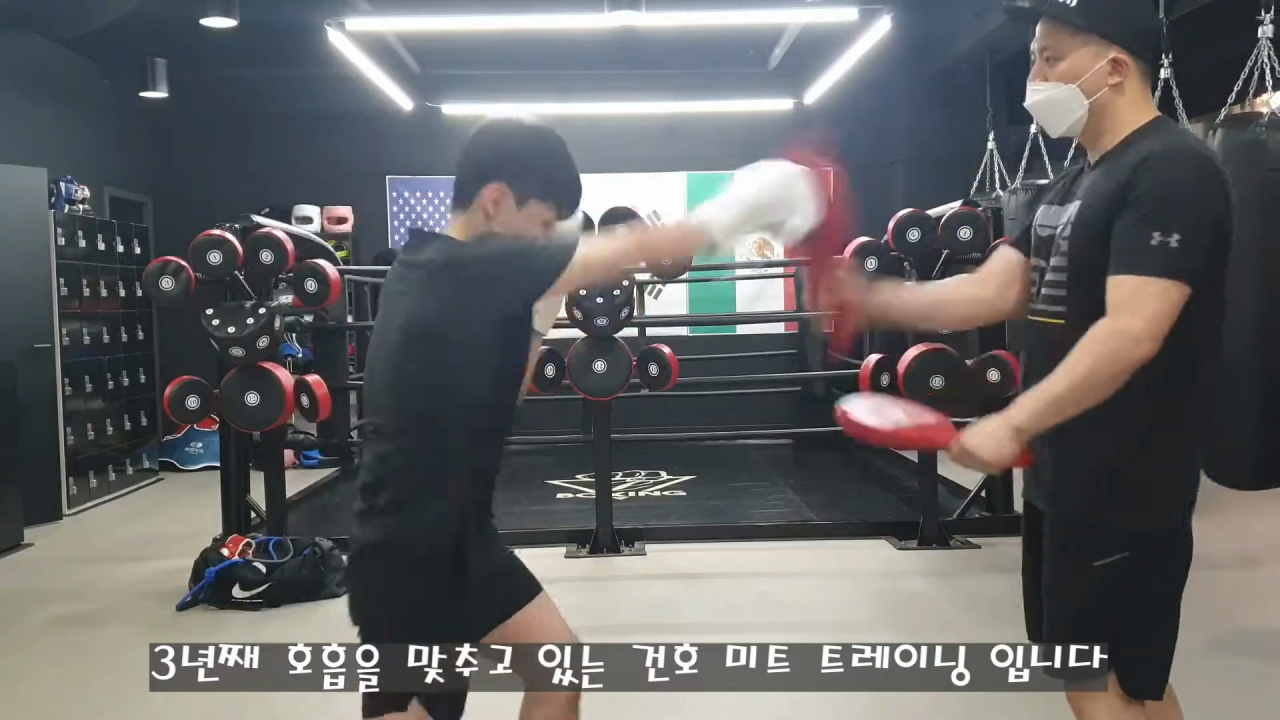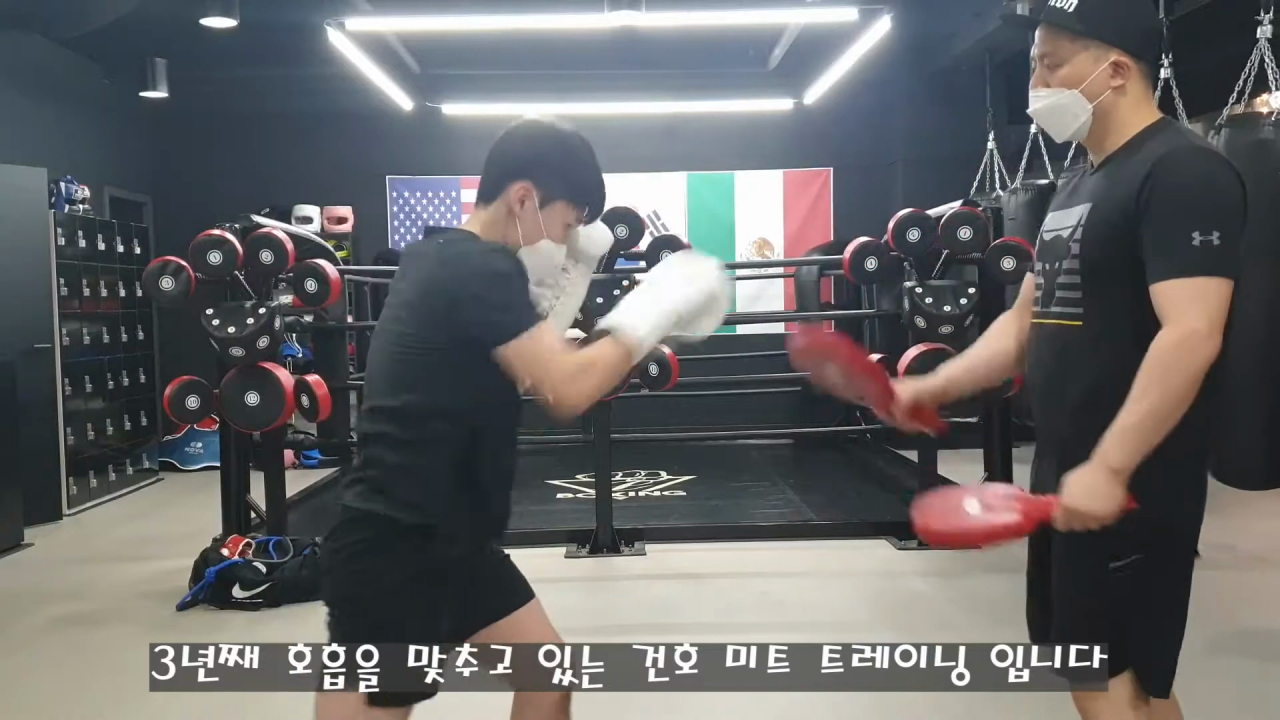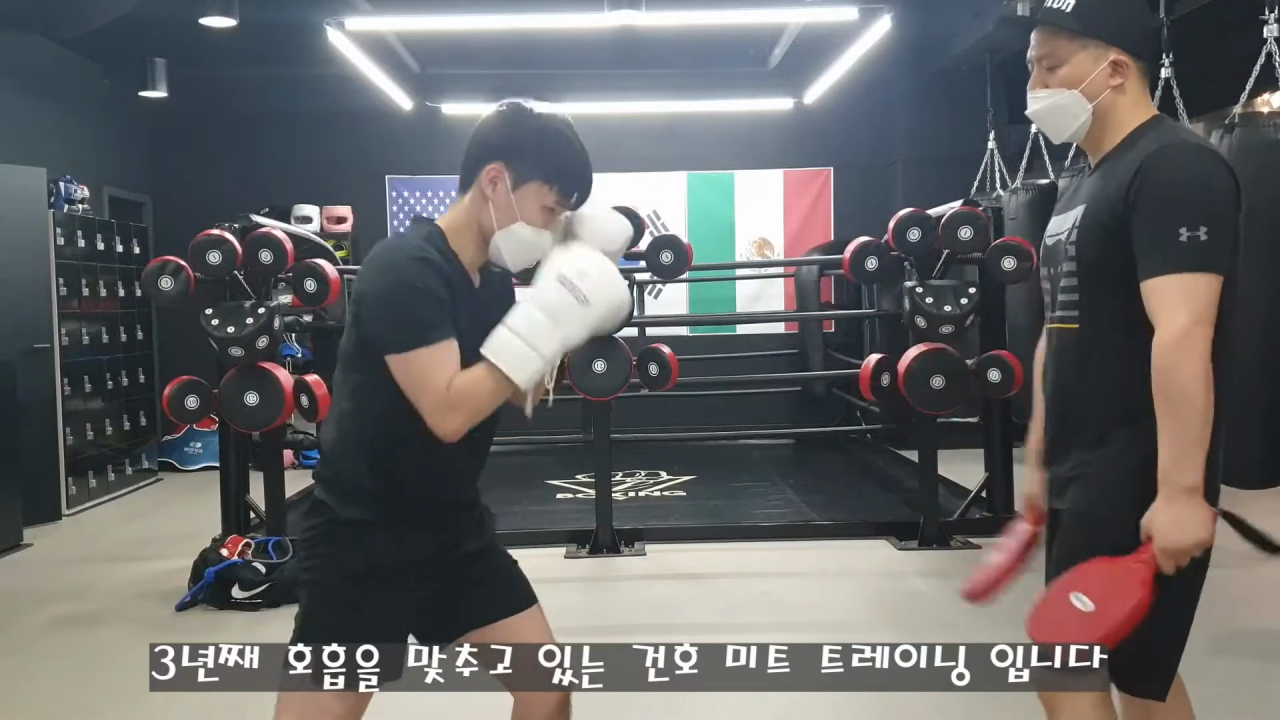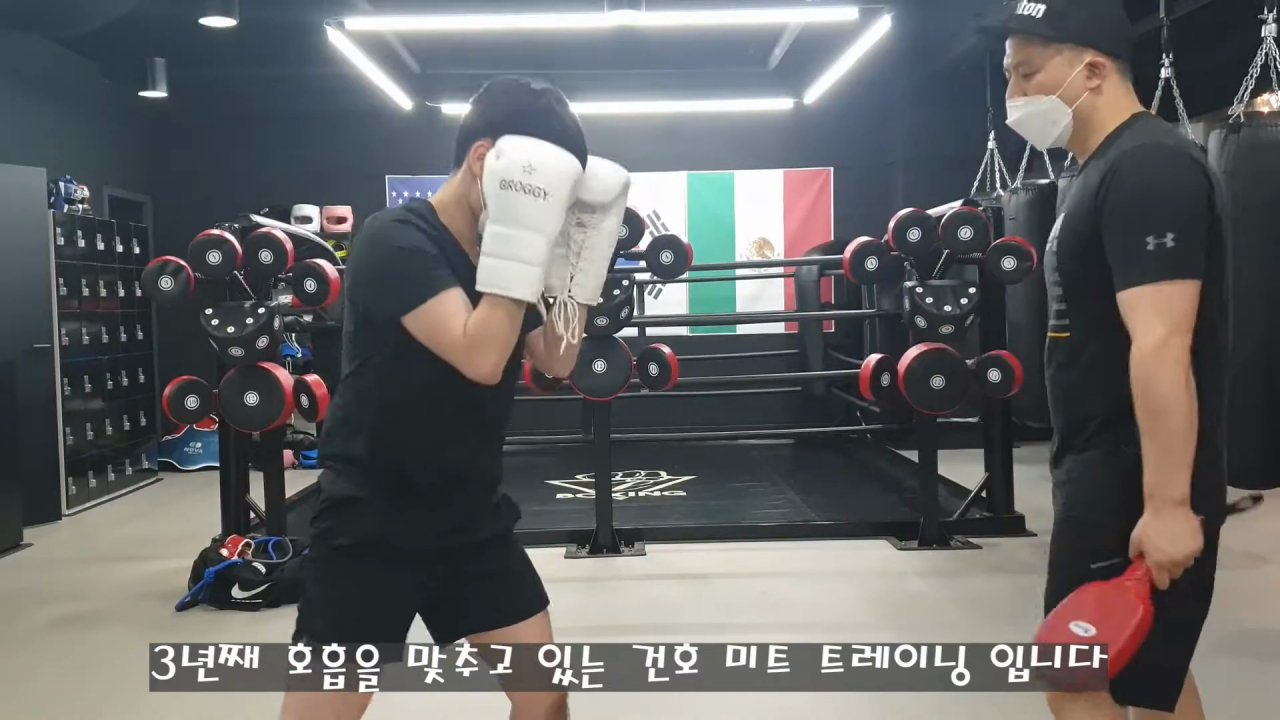
dt=0.2s
person 1, frame 1
left shoulder: (1170, 172)
right shoulder: (1075, 179)
left elbow: (1131, 332)
right elbow: (991, 293)
left wrist: (1014, 423)
right wrist: (877, 299)
left hip: (1124, 484)
right hip: (1064, 473)
person 1, frame 2
left shoulder: (1185, 174)
right shoulder: (1078, 185)
left elbow: (1190, 337)
right elbow: (1027, 321)
left wrist: (1109, 470)
right wrist: (938, 384)
left hip: (1131, 488)
right hip: (1068, 478)
person 1, frame 3
left shoulder: (1175, 170)
right shoulder: (1087, 183)
left elbow: (1182, 336)
left wrist: (1181, 491)
right wrist: (1036, 461)
left hip: (1139, 486)
right hip: (1087, 478)
person 1, frame 4
left shoulder: (1149, 168)
right shoulder: (1104, 174)
left elbow: (1162, 346)
left wrist: (1168, 502)
left hip: (1129, 488)
right hip: (1109, 476)
person 2, frame 1
left shoulder: (424, 265)
right shoulder: (471, 269)
left elbow: (505, 387)
right elbow: (630, 252)
left wrist: (540, 306)
right wrist: (733, 210)
left hip: (436, 535)
right hip: (403, 558)
person 2, frame 2
left shoulder: (445, 263)
right shoulder: (479, 270)
left elbow: (504, 374)
right elbow: (568, 390)
left wrist: (551, 297)
right wrist: (656, 309)
left hip: (427, 535)
right hip: (390, 544)
person 2, frame 3
left shoulder: (487, 277)
right shoulder: (405, 270)
left elbow: (516, 385)
right elbow: (448, 413)
left wrist: (568, 286)
right wrist: (548, 324)
left hip: (452, 533)
right hip: (360, 545)
person 2, frame 4
left shoulder: (494, 249)
right shoulder: (395, 239)
left elbow: (556, 361)
right elbow: (480, 358)
left wrist: (586, 241)
right wrist: (523, 232)
left hip: (471, 519)
right hip: (369, 526)
